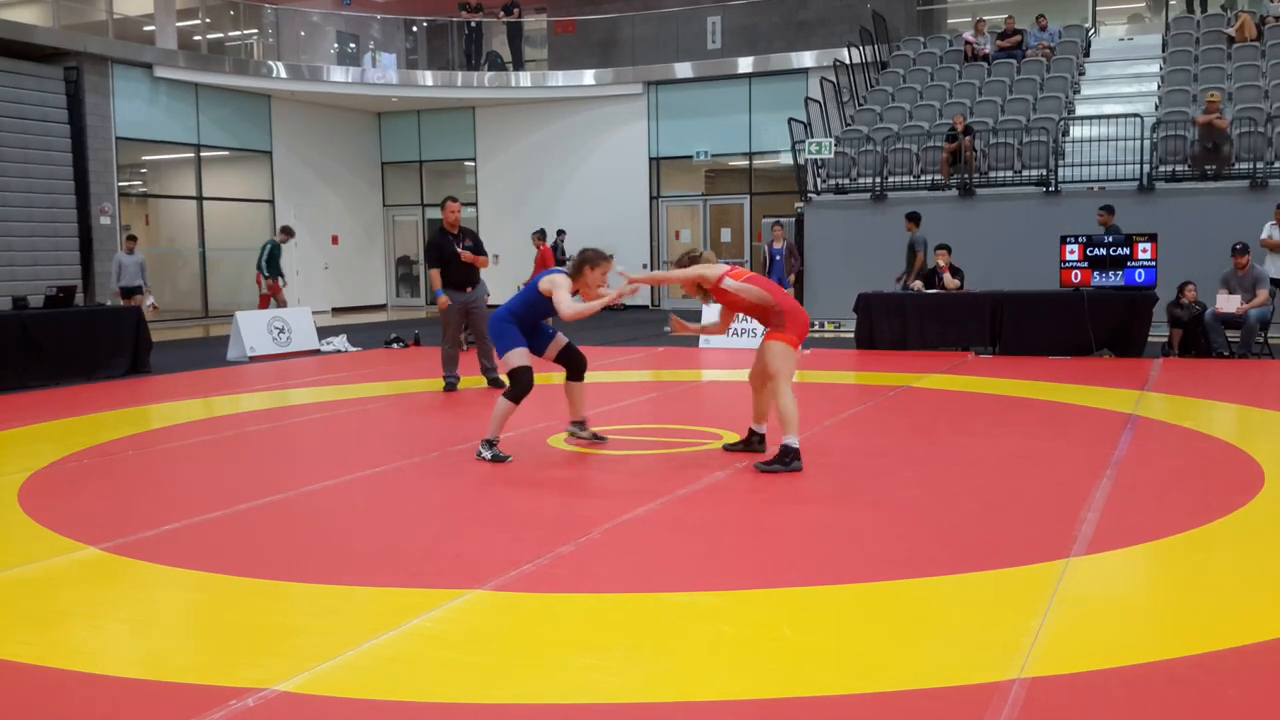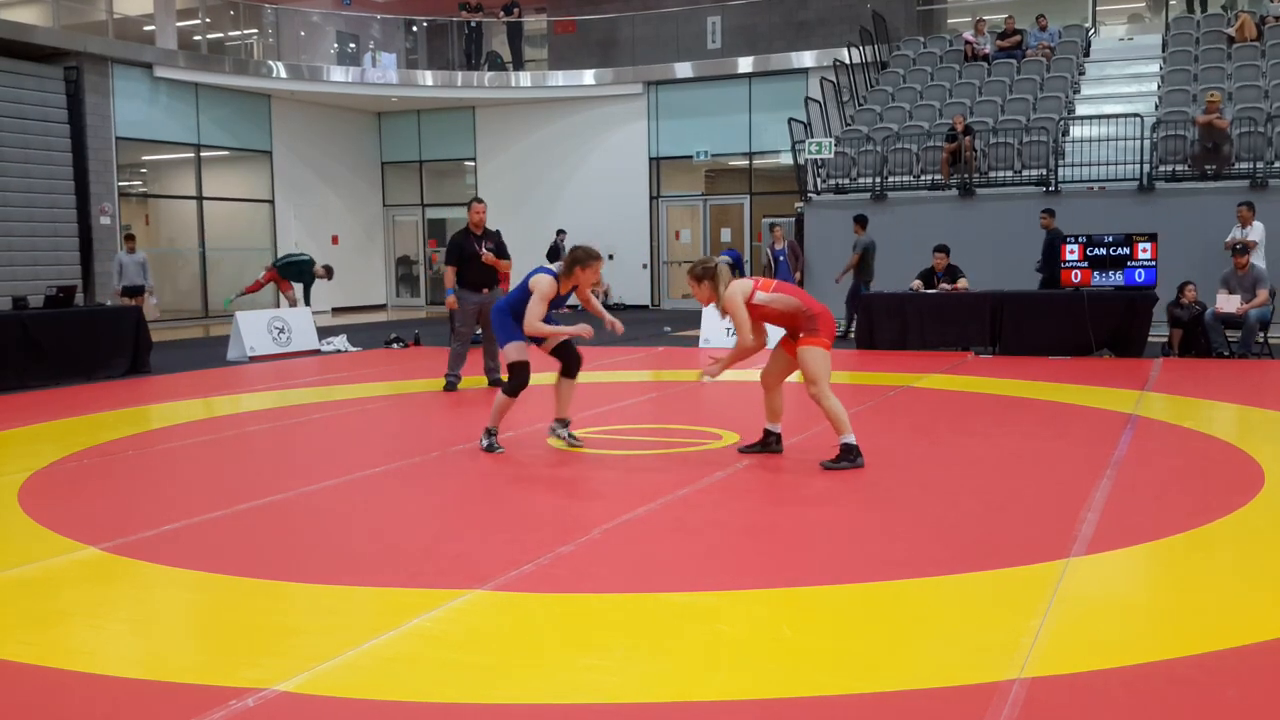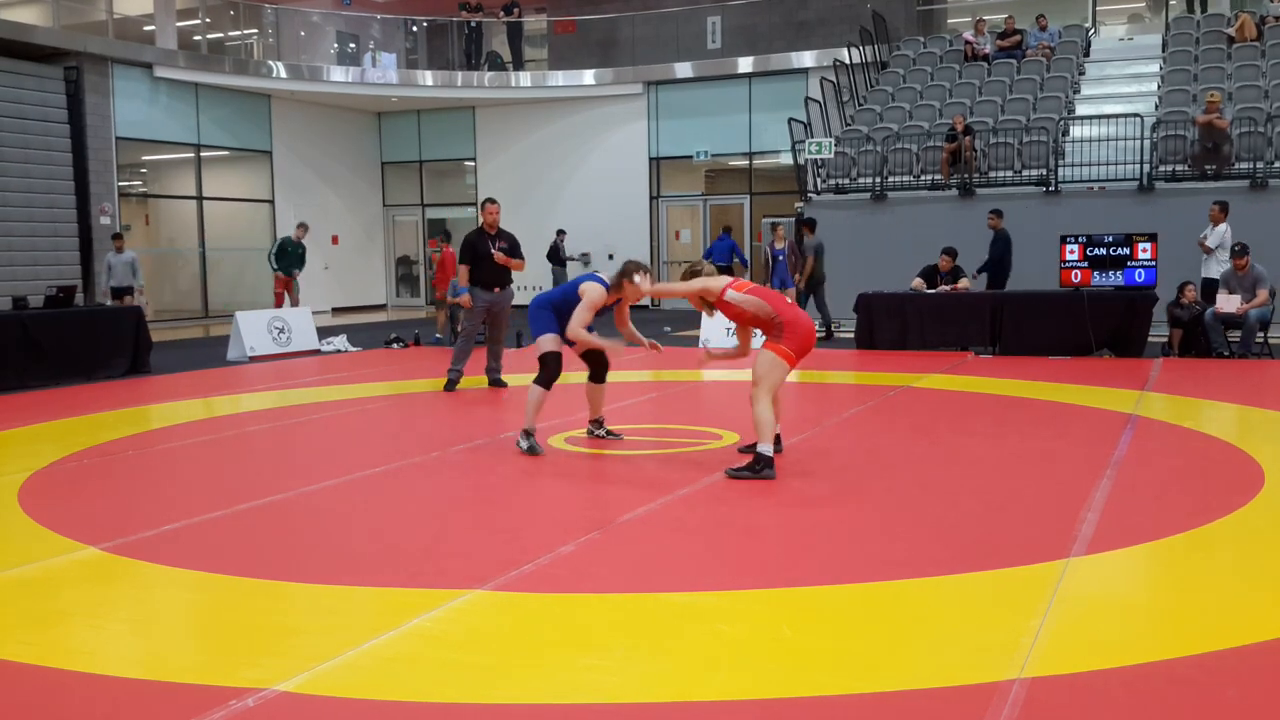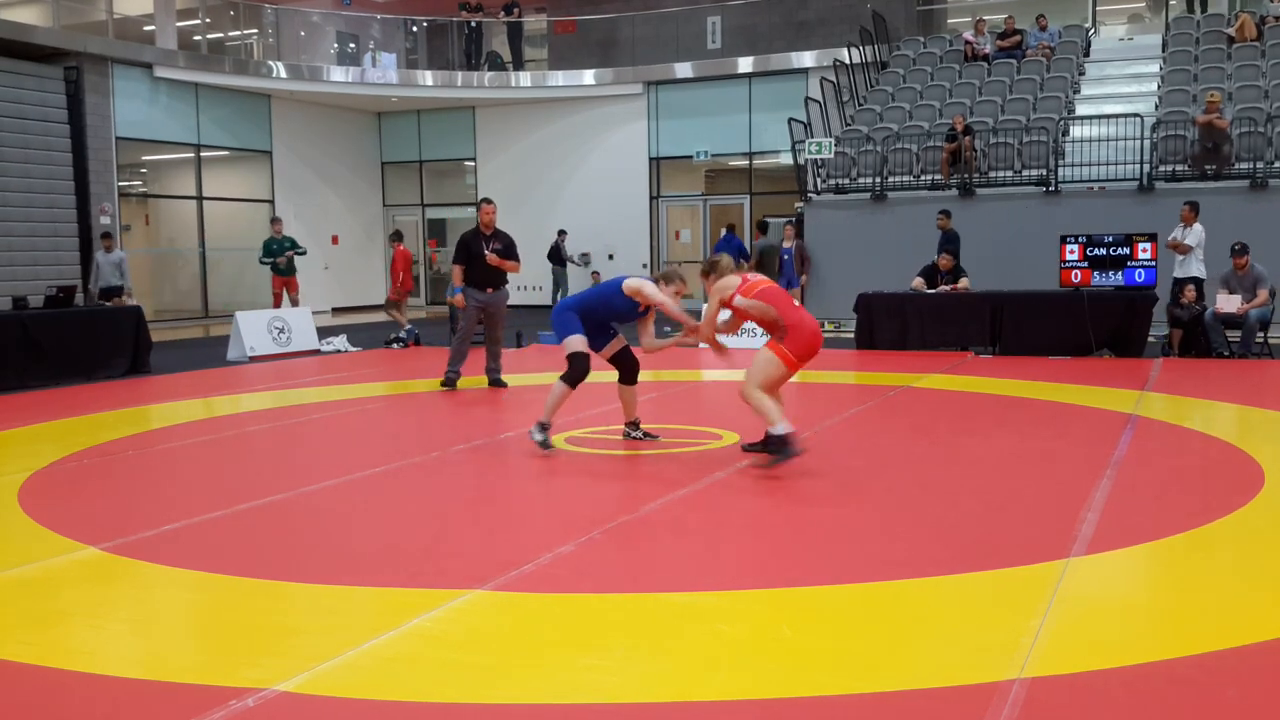
dt=0.7s
person 1, frame 1
left shoulder: (707, 272)
right shoulder: (724, 282)
left elbow: (666, 277)
right elbow: (723, 326)
left wrist: (636, 278)
right wrist: (691, 328)
left hip: (788, 320)
right hip: (785, 319)
left knee: (778, 386)
right knee: (757, 379)
left ankle: (790, 453)
right ankle: (756, 438)
person 1, frame 2
left shoulder: (731, 293)
right shoulder: (741, 295)
left elbow: (745, 341)
right elbow: (759, 341)
left wrist: (721, 366)
right wrist: (726, 362)
left hip: (814, 322)
right hip: (801, 327)
left knee: (817, 390)
right knee: (769, 380)
left ankle: (851, 451)
right ankle: (771, 439)
person 1, frame 3
left shoulder: (710, 284)
right shoulder: (734, 304)
left elbow: (669, 290)
right elbow: (744, 350)
left wrist: (647, 289)
right wrist: (716, 355)
left hip: (788, 328)
right hip: (799, 327)
left knee: (760, 394)
right knee: (764, 387)
left ankle: (764, 462)
right ankle: (771, 440)
person 1, frame 4
left shoulder: (721, 287)
right shoulder: (748, 282)
left elbow: (706, 333)
right elbow: (731, 326)
left wrist: (717, 346)
left hip: (792, 331)
right hip: (809, 332)
left knee: (749, 389)
right knee: (766, 387)
left ankle: (784, 442)
right ankle: (774, 438)
person 2, frame 1
left shoulder: (577, 282)
right shoulder: (562, 281)
left elbow: (597, 297)
right elbow: (567, 313)
left wrist: (621, 292)
right wrist: (606, 300)
left hip: (529, 325)
right hip: (505, 323)
left knee: (576, 362)
right knee: (522, 382)
left ankle: (578, 425)
right ankle: (488, 444)
person 2, frame 2
left shoulder: (574, 278)
right shoulder: (547, 282)
left elbow: (587, 299)
right elbow: (529, 328)
left wrist: (606, 316)
right wrist: (570, 330)
left hip: (535, 316)
right hip: (508, 316)
left knee: (572, 359)
right knee: (520, 376)
left ankle: (560, 423)
right ankle: (490, 432)
person 2, frame 3
left shoulder: (621, 292)
right shoulder: (597, 290)
left elbow: (624, 326)
right elbow: (572, 332)
left wrist: (643, 341)
right wrist: (606, 345)
left hip: (567, 315)
right hip: (544, 310)
left knee: (599, 365)
right knee: (551, 369)
left ankle: (595, 424)
right ankle: (527, 434)
person 2, frame 4
left shoulder: (649, 308)
right shoulder: (644, 286)
left elbow: (647, 344)
right elbow: (664, 302)
left wrist: (680, 339)
right wrist: (691, 323)
left hip: (593, 322)
right hip: (568, 312)
left knee: (630, 366)
right knee: (579, 368)
left ankle: (631, 426)
right ankle: (541, 426)
person 3, frame 1
left shoulder: (471, 235)
right shoulder: (435, 240)
left elbow: (485, 262)
right elbow: (433, 270)
left wrist: (473, 258)
right wrist: (439, 294)
left hip: (475, 292)
right hip: (452, 295)
left knee: (483, 335)
right knee: (450, 339)
left ankle: (491, 375)
right ankle: (450, 378)
person 3, frame 2
left shoulder: (495, 238)
right shoulder: (458, 239)
left elbow: (507, 266)
right elbow: (450, 268)
left wrist: (494, 261)
right wrist: (449, 293)
left hip: (492, 294)
right hip: (467, 295)
left knee: (492, 337)
right knee: (461, 337)
left ankle: (493, 375)
right ankle: (452, 377)
person 3, frame 3
left shoulder: (509, 238)
right shoulder: (472, 238)
left elbow: (521, 265)
right elbow: (463, 267)
left wrist: (506, 260)
right wrist: (464, 291)
left hip: (503, 293)
right hip: (479, 293)
left knee: (497, 337)
right knee: (467, 333)
left ankle: (494, 374)
right ankle: (454, 374)
person 3, frame 4
left shoulder: (505, 239)
right shoulder: (467, 238)
left elbow: (516, 267)
right elbow: (458, 267)
left wrist: (499, 262)
right wrist: (457, 291)
left hip: (497, 294)
right hip: (472, 293)
left knee: (495, 337)
right knee: (463, 334)
left ankle: (494, 375)
right ankle: (452, 374)
